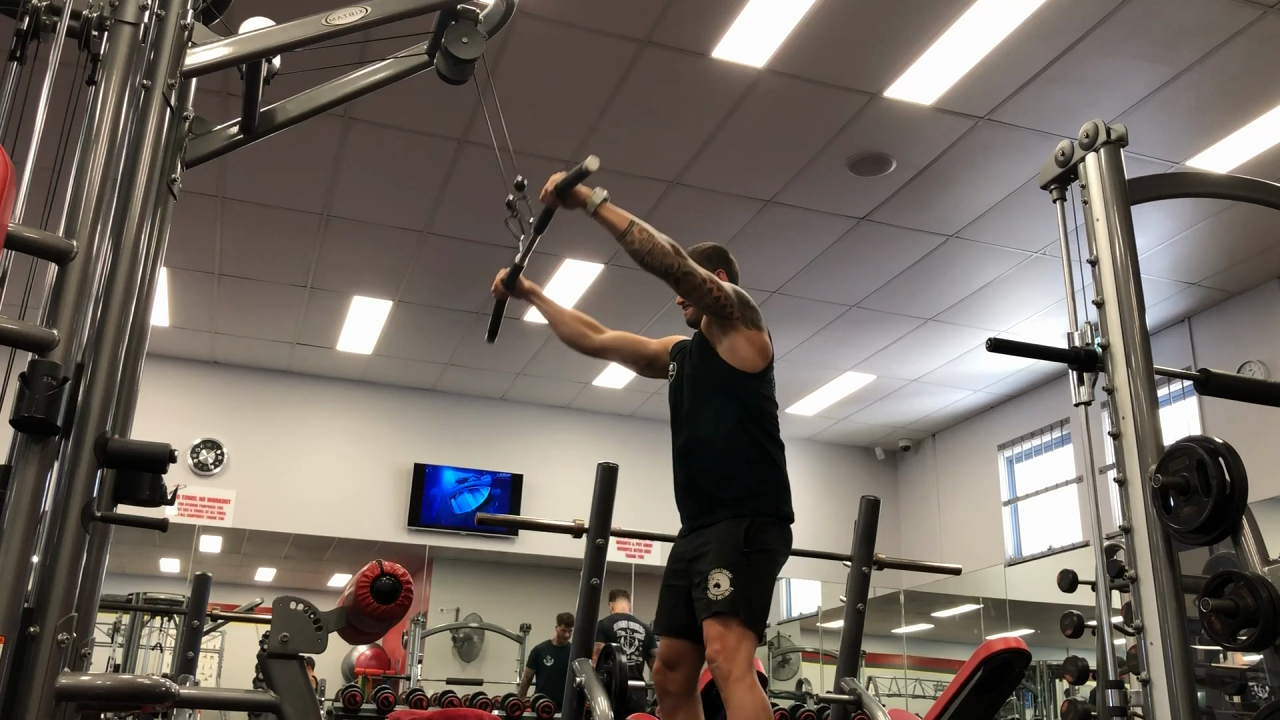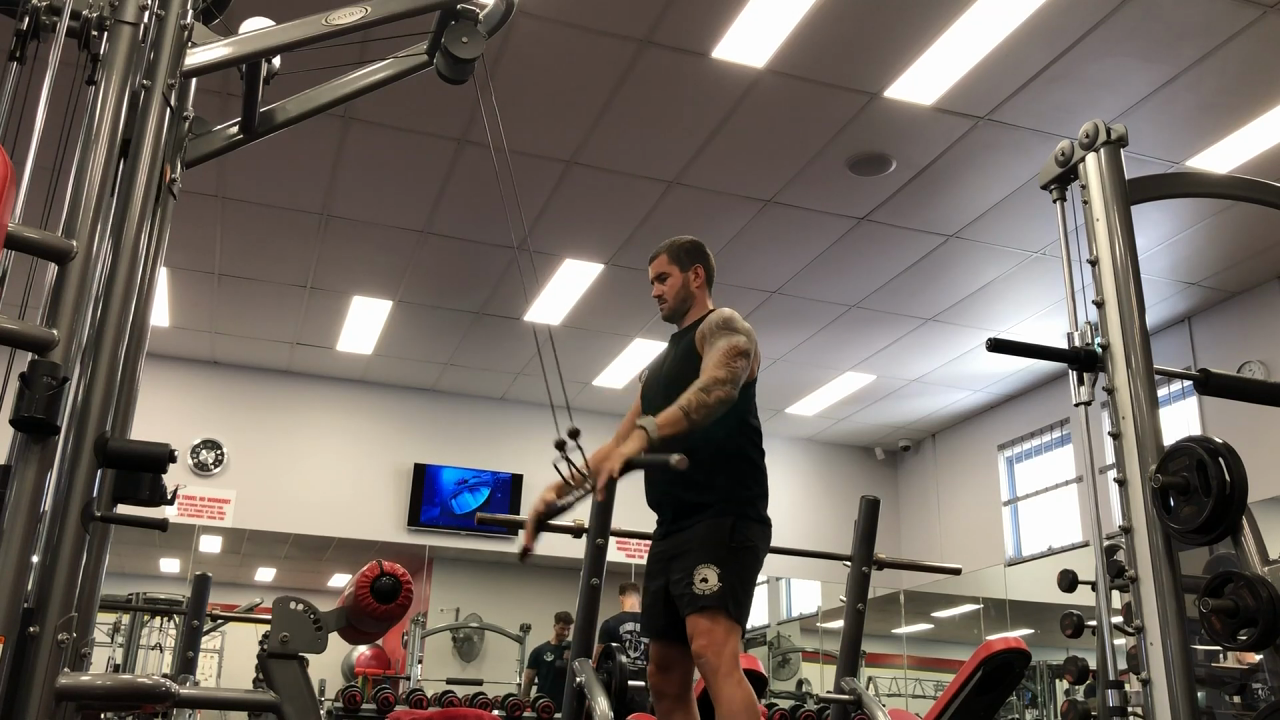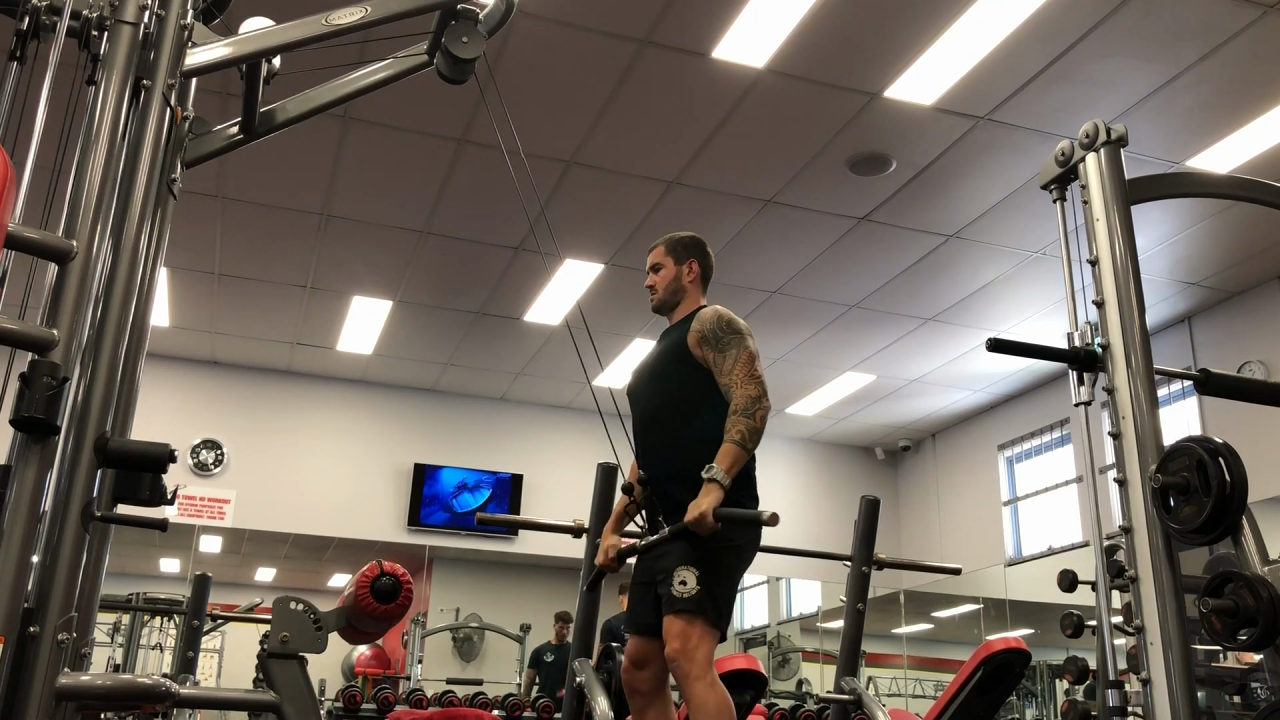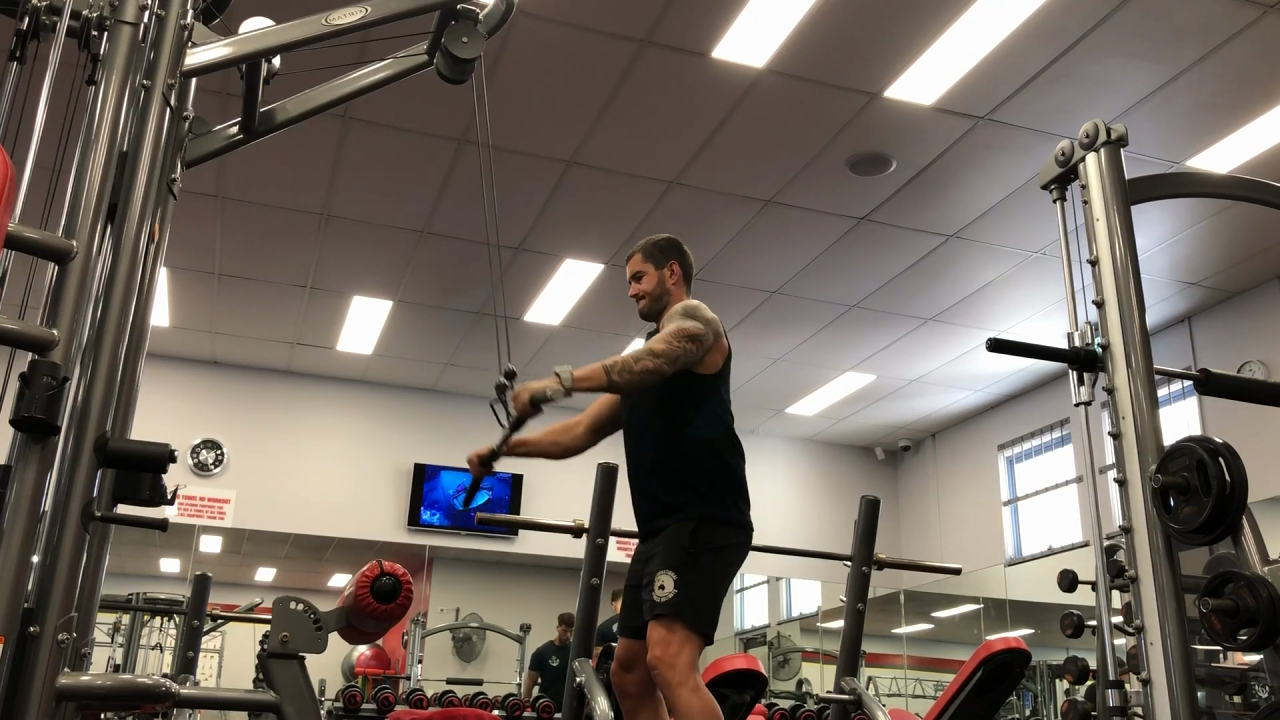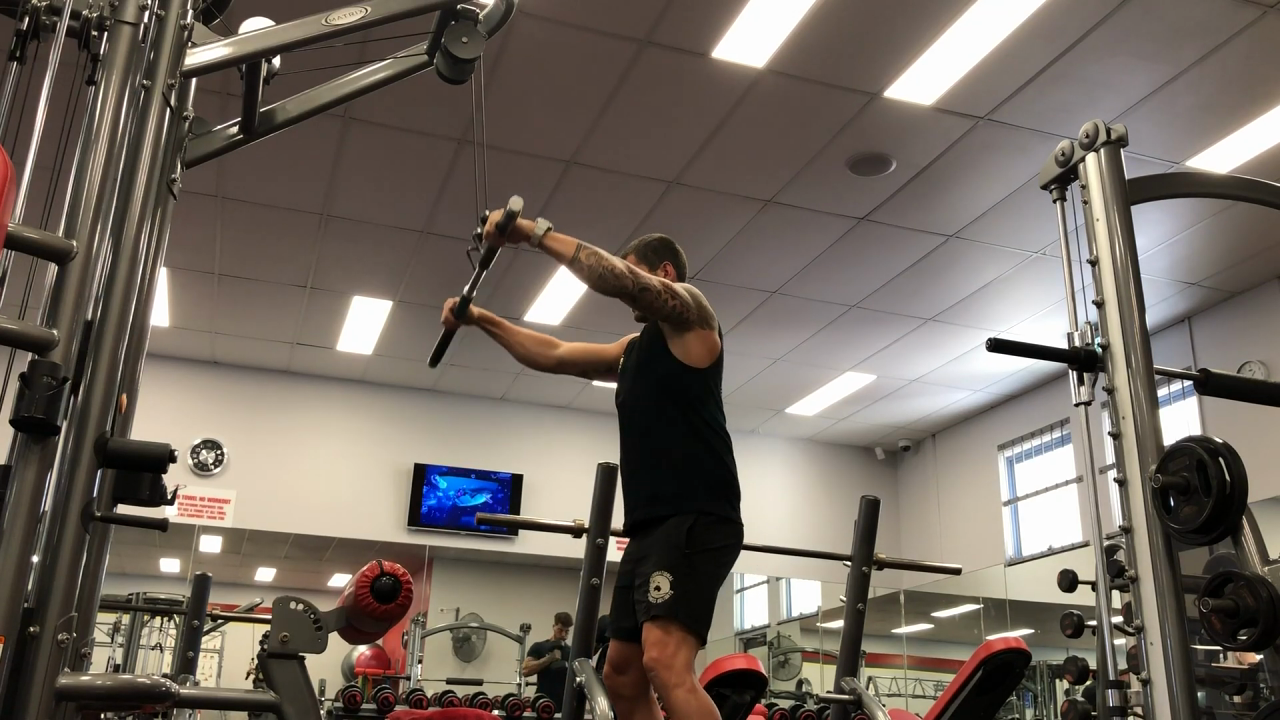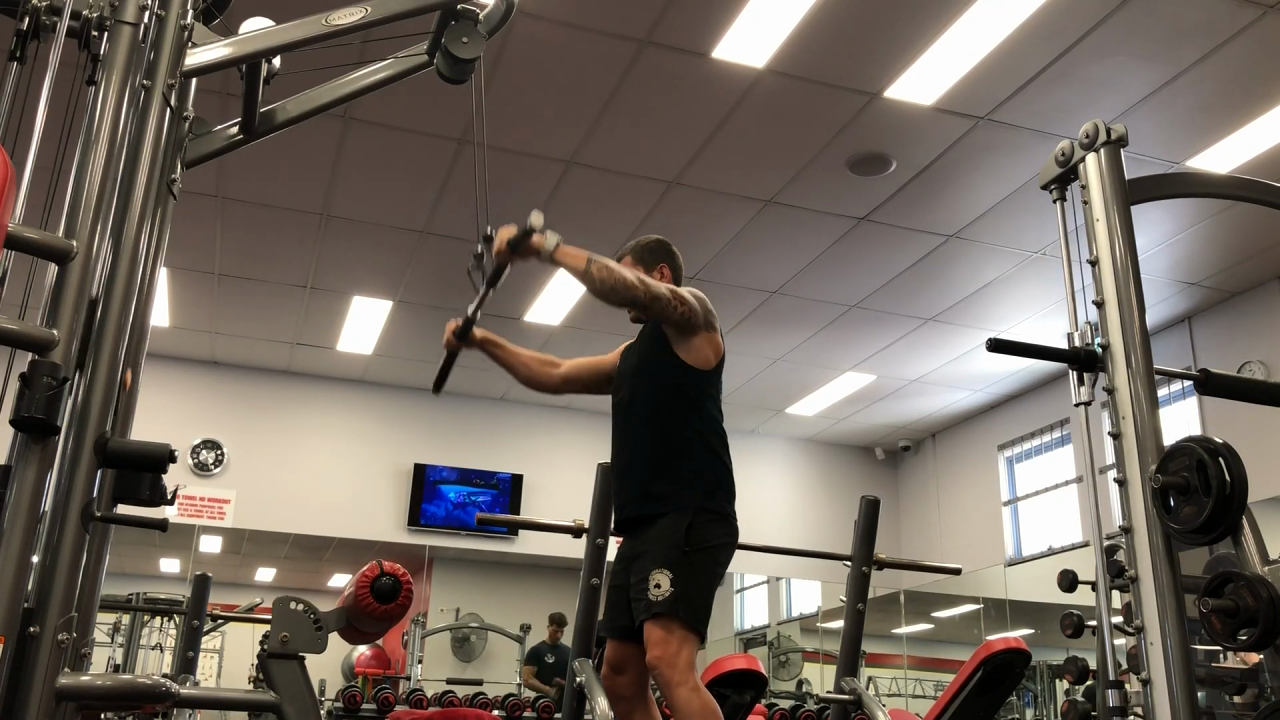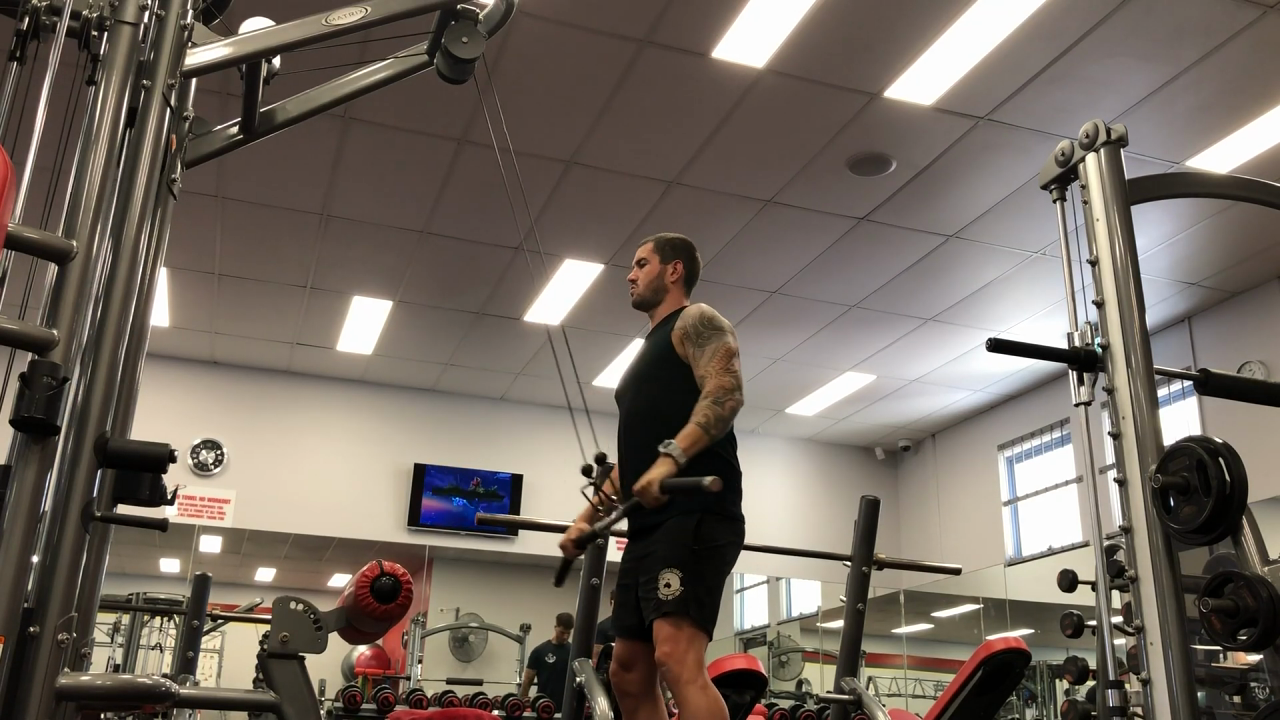
dt=0.7s
person 1, frame 1
left shoulder: (739, 320)
right shoulder: (680, 353)
left elbow: (668, 260)
right elbow: (599, 340)
left wrist: (590, 200)
right wrist: (532, 295)
left hip: (747, 522)
right hip: (698, 529)
left knee: (727, 657)
right knee: (672, 673)
person 1, frame 2
left shoulder: (724, 327)
right shoulder: (660, 369)
left elbow: (718, 387)
right elbow: (617, 447)
left wrist: (643, 433)
right wrist: (558, 489)
left hip: (725, 520)
right hip: (674, 529)
left knee: (714, 653)
right knee: (666, 678)
person 1, frame 3
left shoulder: (714, 324)
right shoulder: (660, 355)
left elbow: (752, 400)
left wrist: (714, 483)
right wrist: (614, 525)
left hip: (714, 521)
right hip: (669, 529)
left knee: (686, 654)
right knee: (640, 671)
person 1, frame 4
left shoulder: (693, 319)
right shoulder: (646, 354)
left elbow: (650, 364)
right elbow: (583, 431)
left wrist: (556, 383)
right wrist: (506, 448)
left hip: (703, 521)
right hip: (662, 528)
left knee: (669, 662)
right knee: (630, 672)
person 1, frame 5
left shoulder: (689, 314)
right shoulder: (633, 351)
left elbow: (618, 278)
right elbow: (554, 355)
left wrist: (535, 231)
right wrist: (483, 320)
left hip: (694, 520)
right hip: (651, 527)
left knee: (665, 663)
right knee: (622, 674)
person 1, frame 6
left shoulder: (690, 315)
right shoulder: (632, 355)
left elbow: (625, 287)
right elbow: (555, 375)
left wrist: (544, 245)
right wrist: (485, 342)
left hip: (688, 519)
right hip: (644, 527)
left knee: (668, 661)
right knee: (621, 675)
person 1, frame 7
left shoulder: (697, 322)
right shoulder: (649, 353)
left elbow: (724, 392)
left wrist: (670, 458)
right wrist: (588, 517)
left hip: (693, 516)
right hip: (651, 528)
left knee: (677, 661)
right knee: (628, 672)
